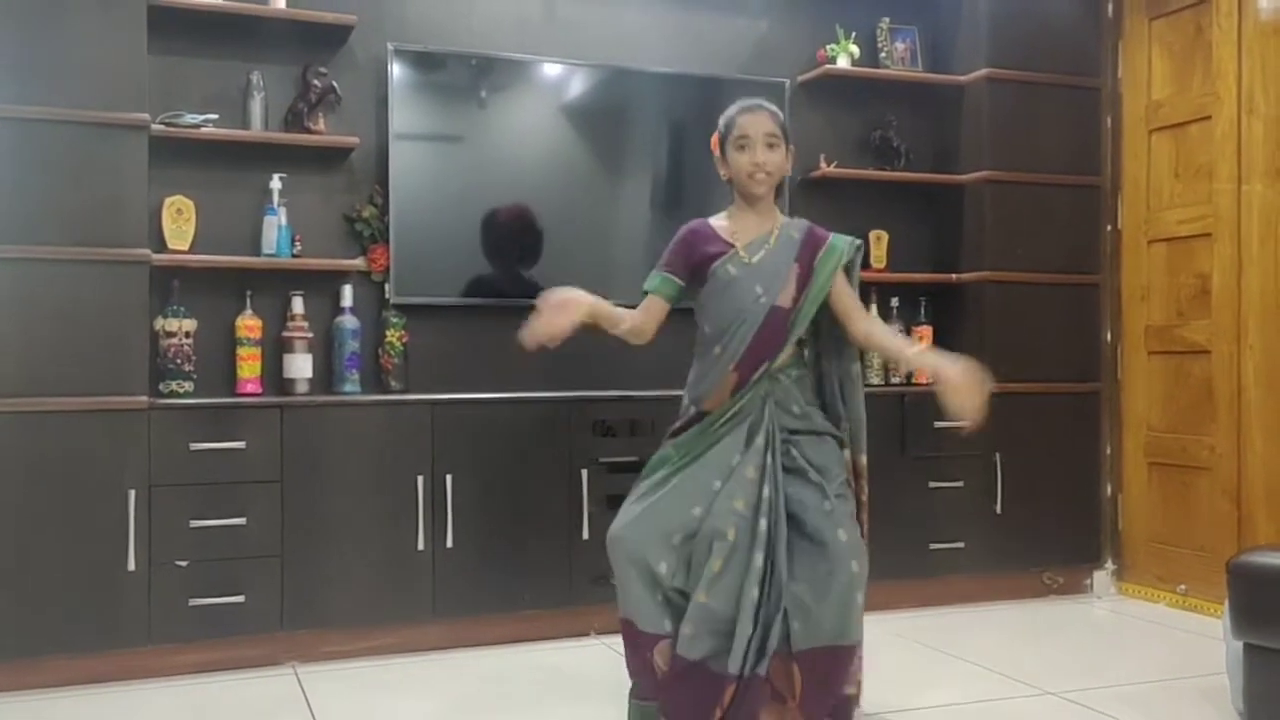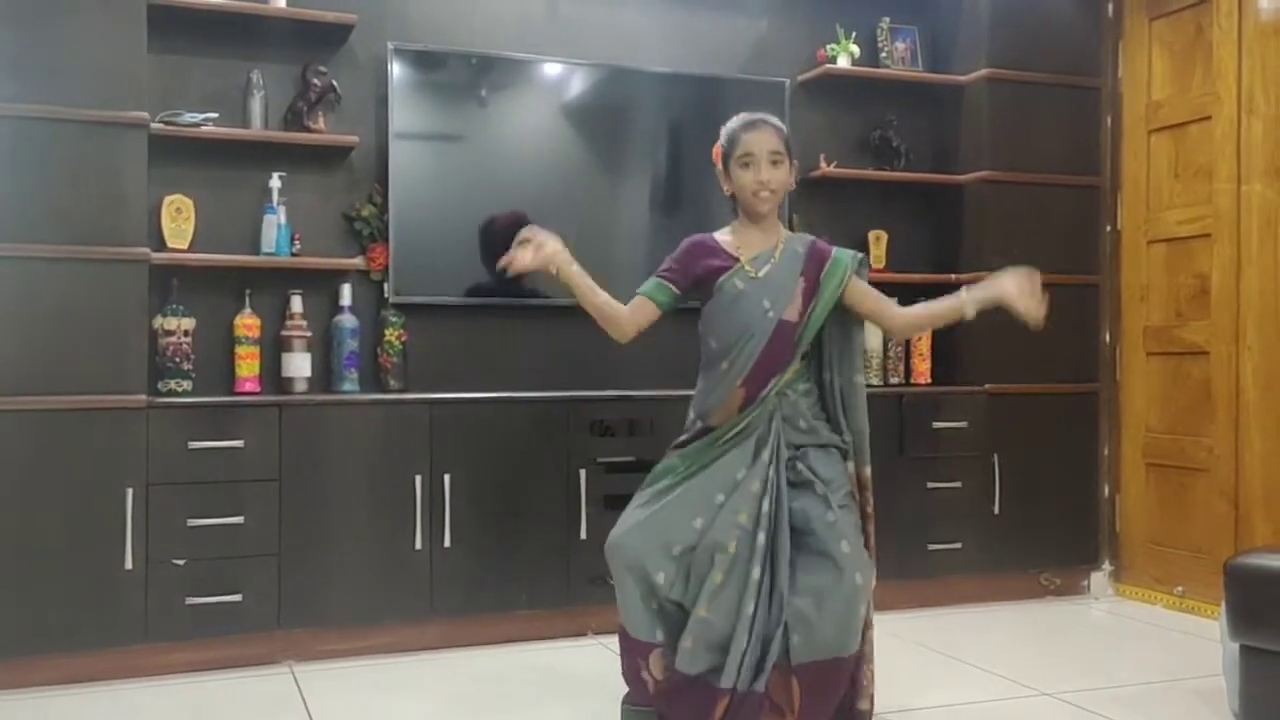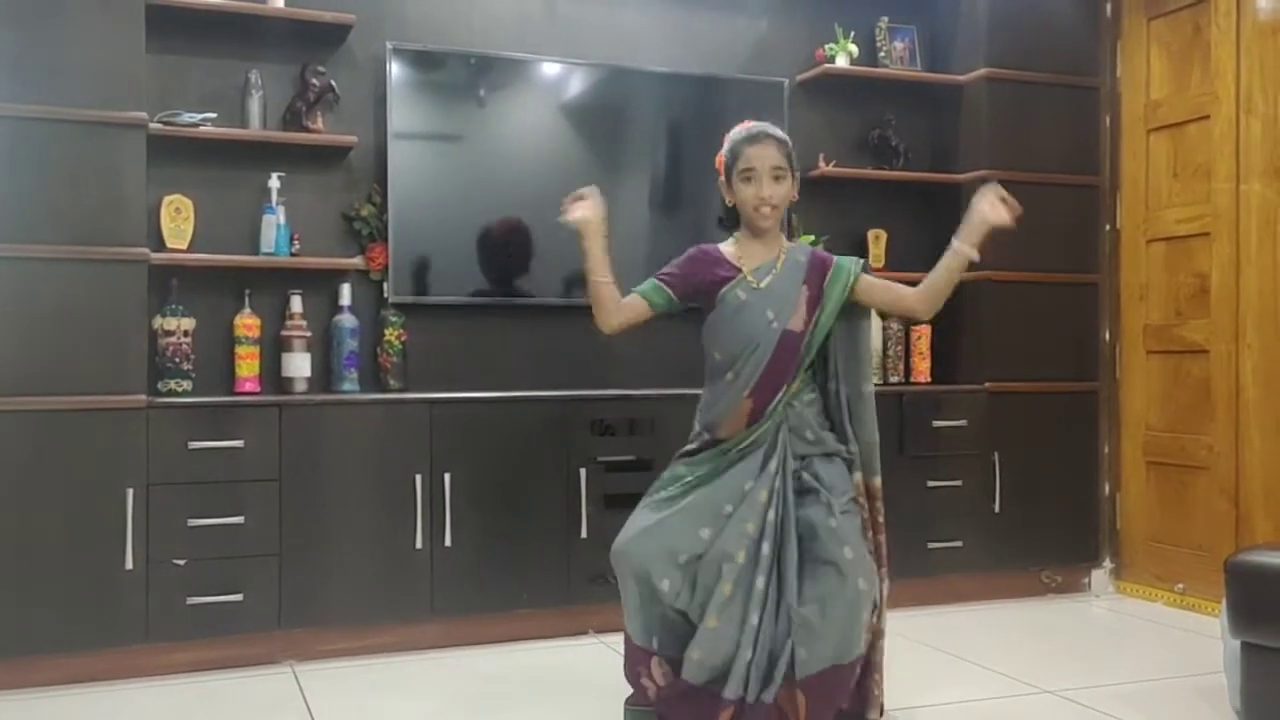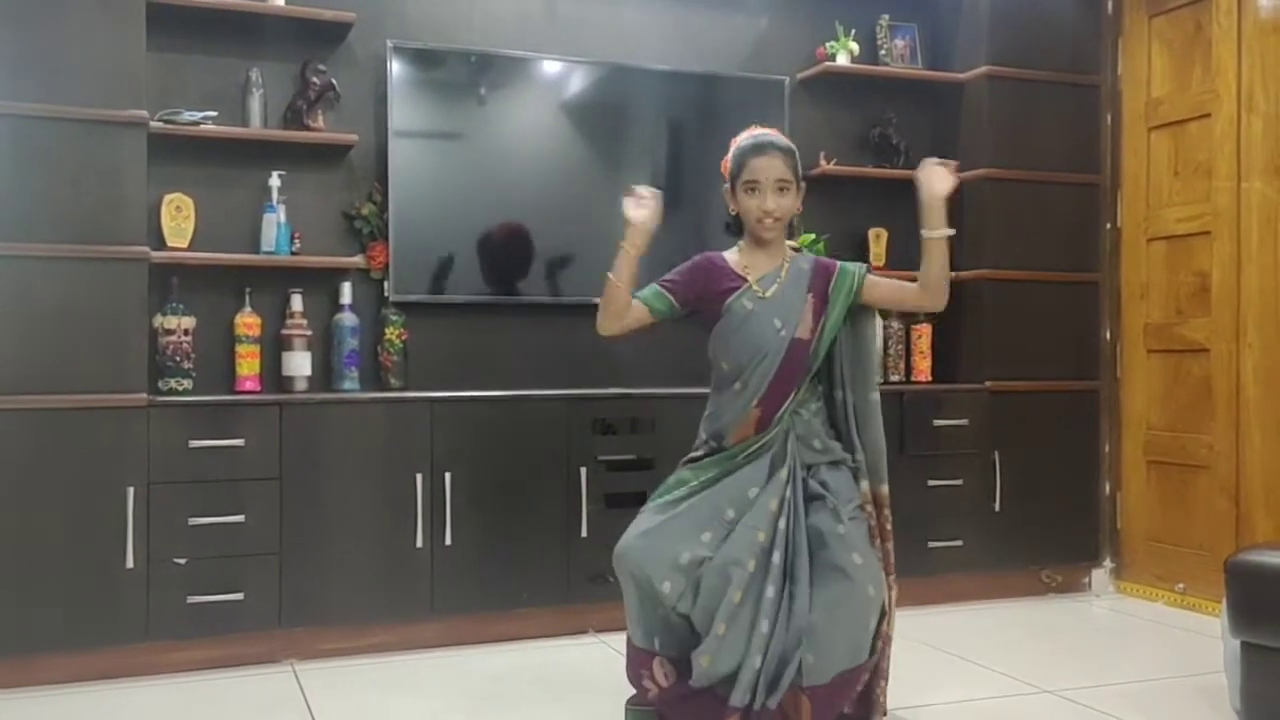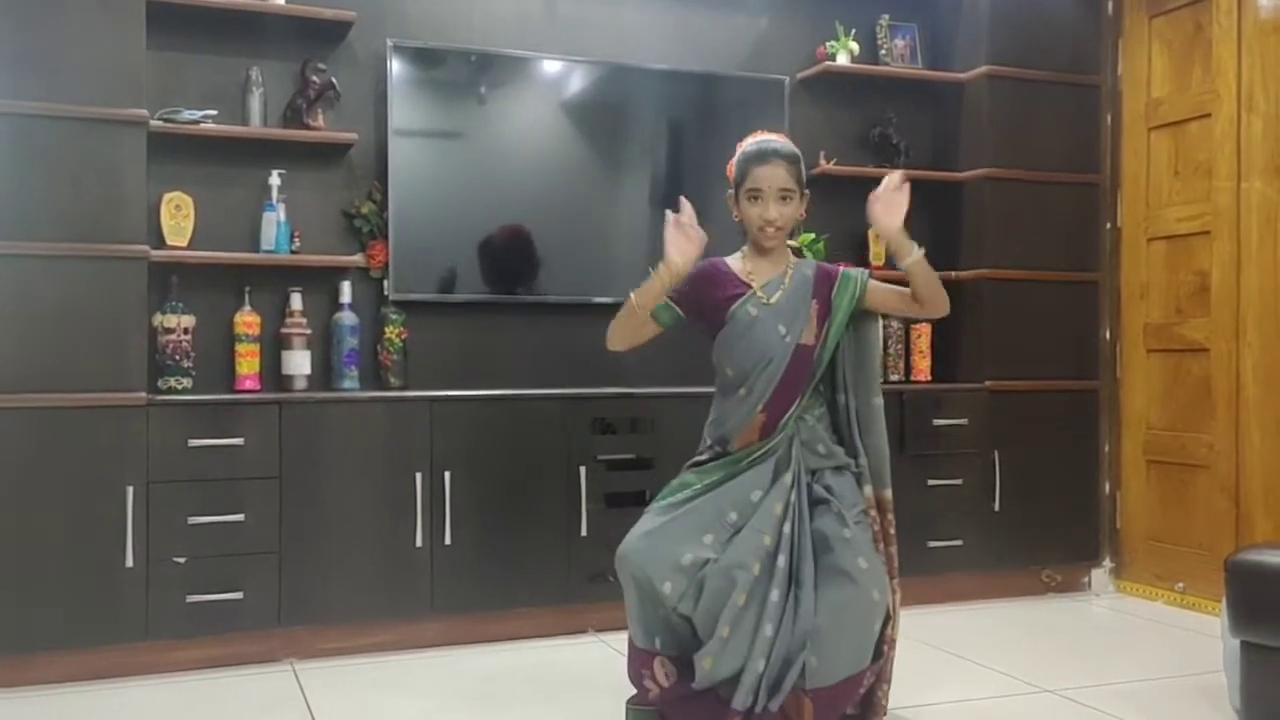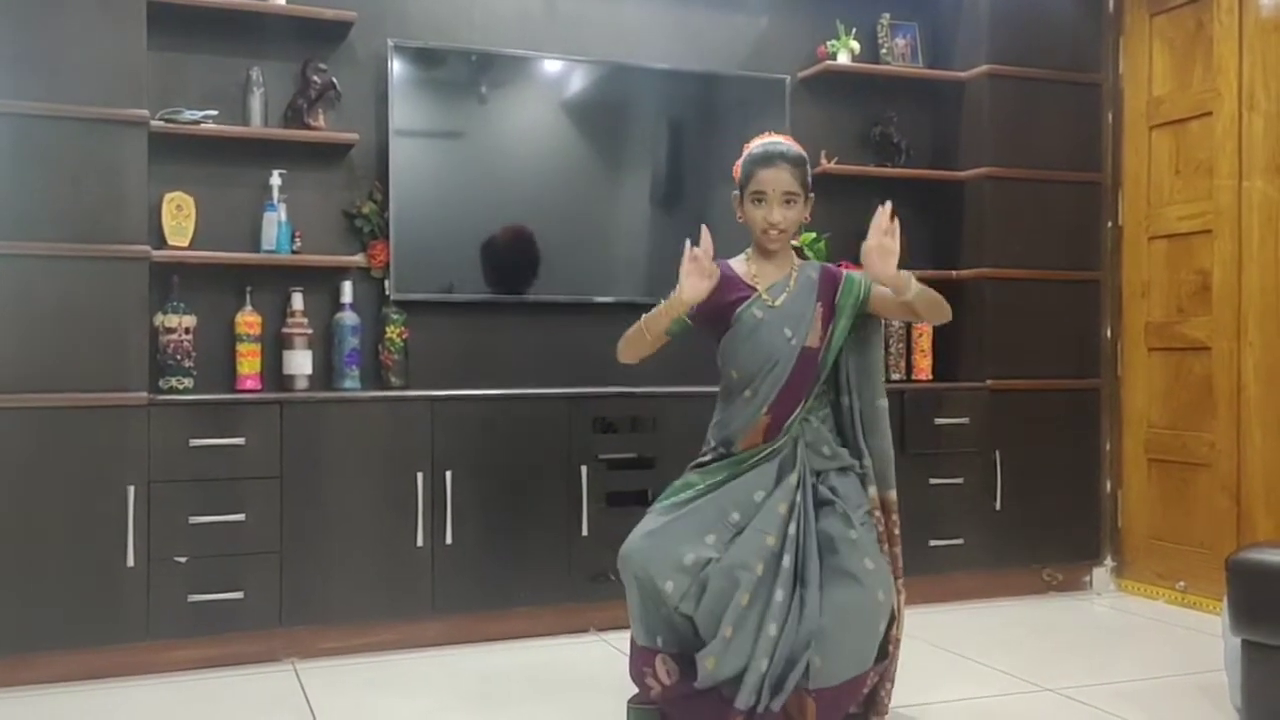
dt=0.1s
person 1, frame 1
left shoulder: (815, 246)
right shoulder: (697, 240)
left elbow: (863, 327)
right elbow: (638, 328)
left wrist: (935, 363)
right wrist: (582, 306)
left hip: (794, 429)
right hip: (714, 428)
left knee: (828, 564)
right knee: (642, 541)
person 1, frame 2
left shoulder: (819, 260)
right shoulder: (701, 254)
left elbow: (900, 319)
right elbow: (625, 324)
left wrist: (983, 293)
right wrist: (562, 265)
left hip: (800, 441)
right hip: (721, 441)
left knee: (832, 574)
right knee: (637, 548)
person 1, frame 3
left shoulder: (821, 270)
right shoulder: (704, 266)
left elbow: (920, 304)
right elbow: (612, 319)
left wrist: (971, 231)
right wrist: (594, 236)
left hip: (804, 452)
right hip: (724, 454)
left knee: (843, 585)
right knee: (643, 555)
person 1, frame 4
left shoulder: (825, 278)
right shoulder: (707, 274)
left elbow: (926, 298)
right elbow: (612, 321)
left wrist: (932, 216)
right wrist: (637, 238)
left hip: (810, 460)
right hip: (729, 461)
left knee: (852, 590)
right knee: (645, 559)
person 1, frame 5
left shoulder: (829, 284)
right shoulder: (710, 280)
left elbow: (934, 305)
right elbow: (620, 339)
left wrist: (899, 243)
right wrist: (670, 272)
left hip: (813, 466)
right hip: (733, 465)
left knee: (855, 594)
right knee: (647, 561)
person 1, frame 6
left shoulder: (833, 287)
right shoulder: (716, 283)
left elbow: (937, 313)
right elbow: (628, 352)
left wrist: (894, 280)
right wrist: (681, 302)
left hip: (818, 467)
right hip: (737, 466)
left knee: (860, 595)
right knee: (649, 561)
